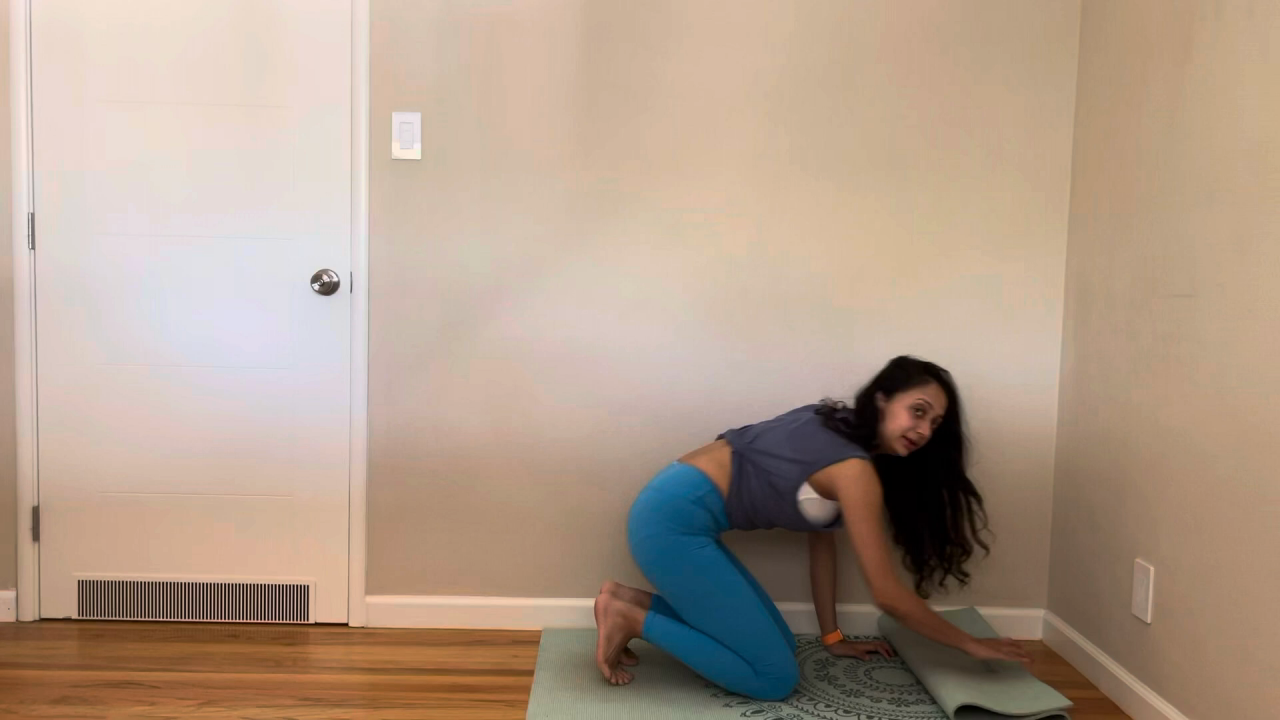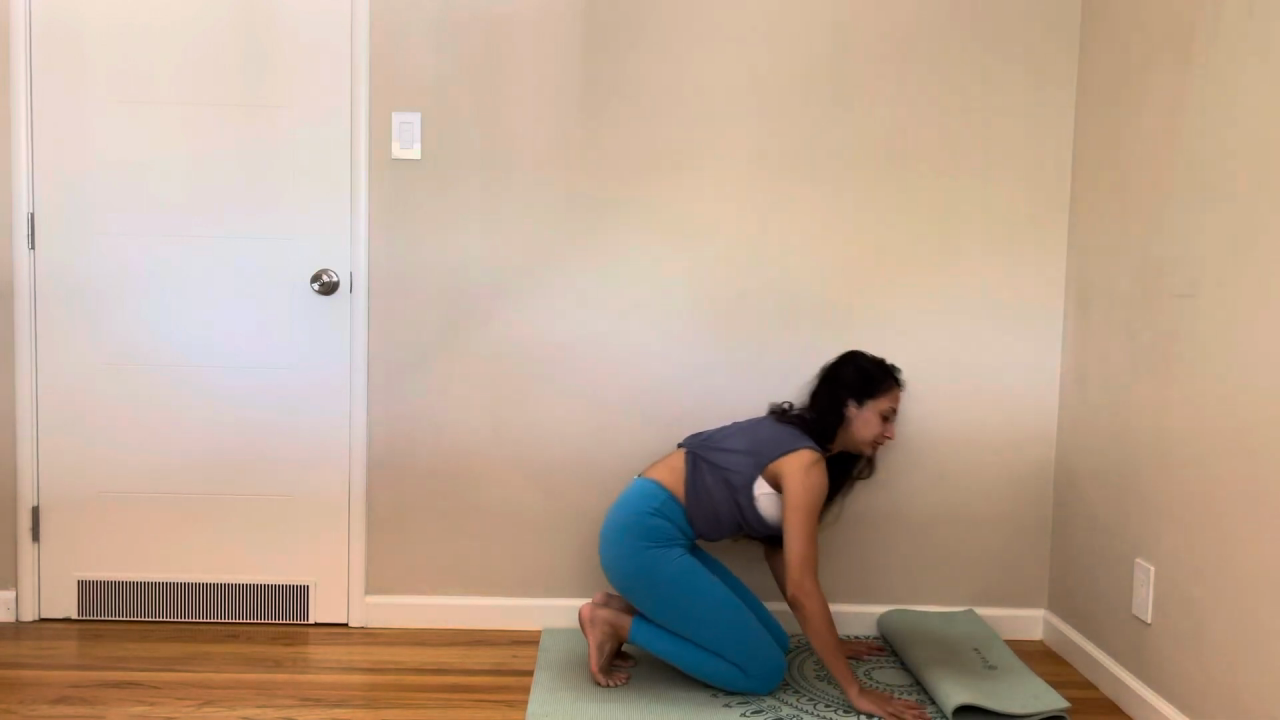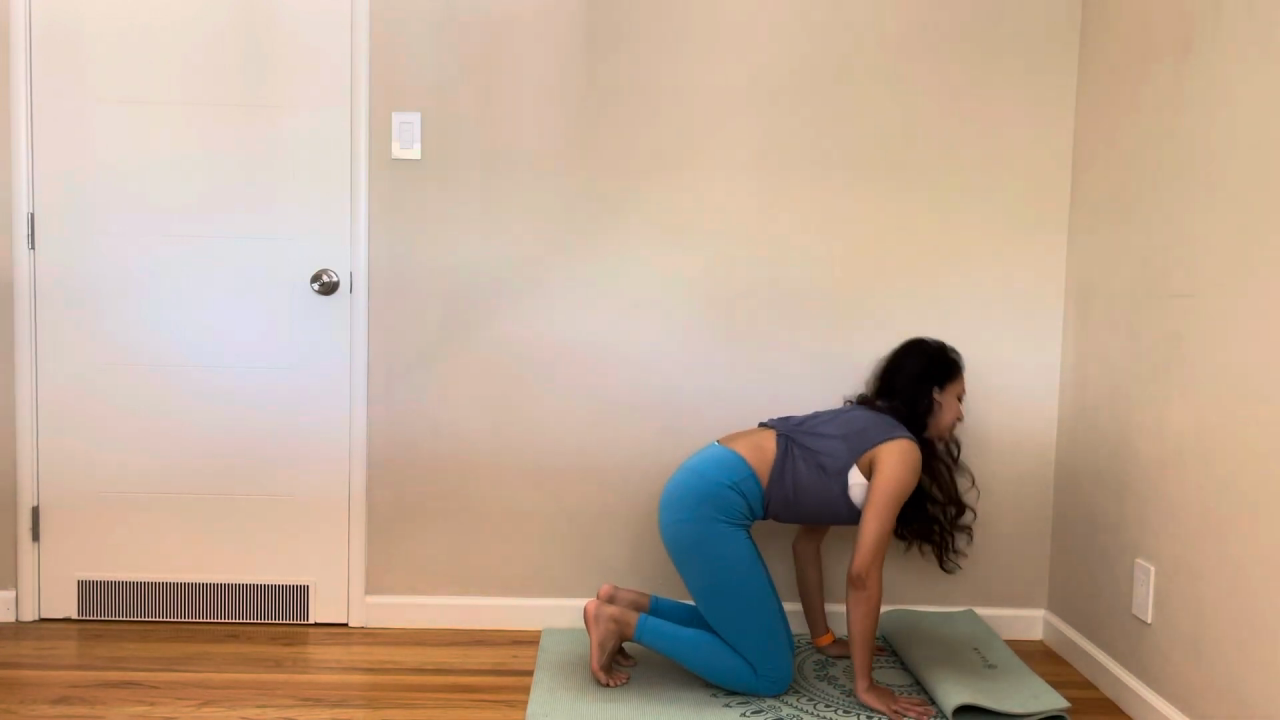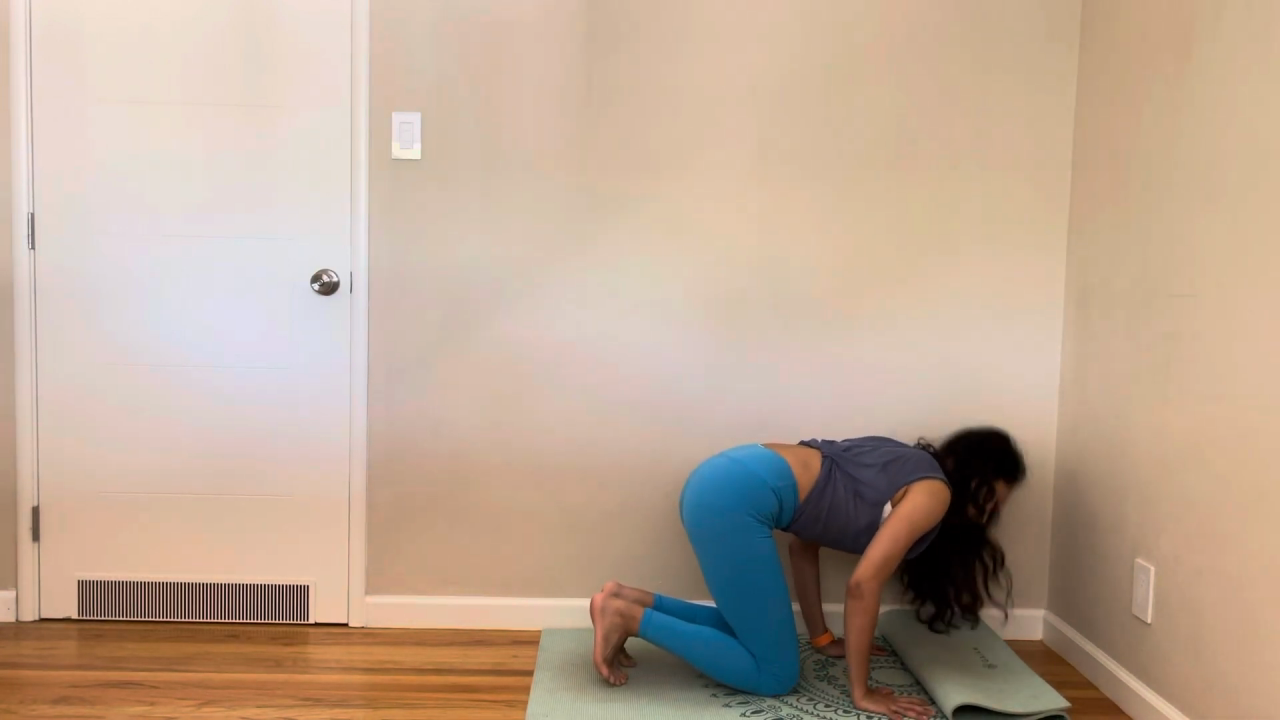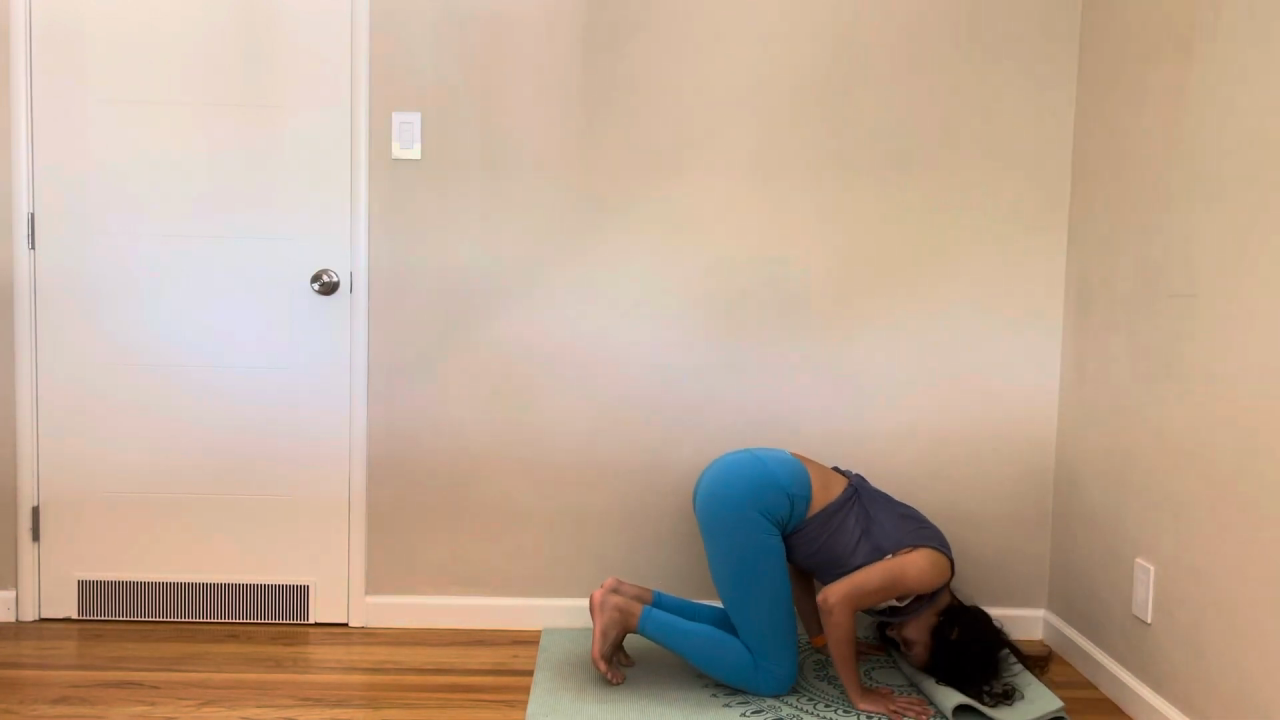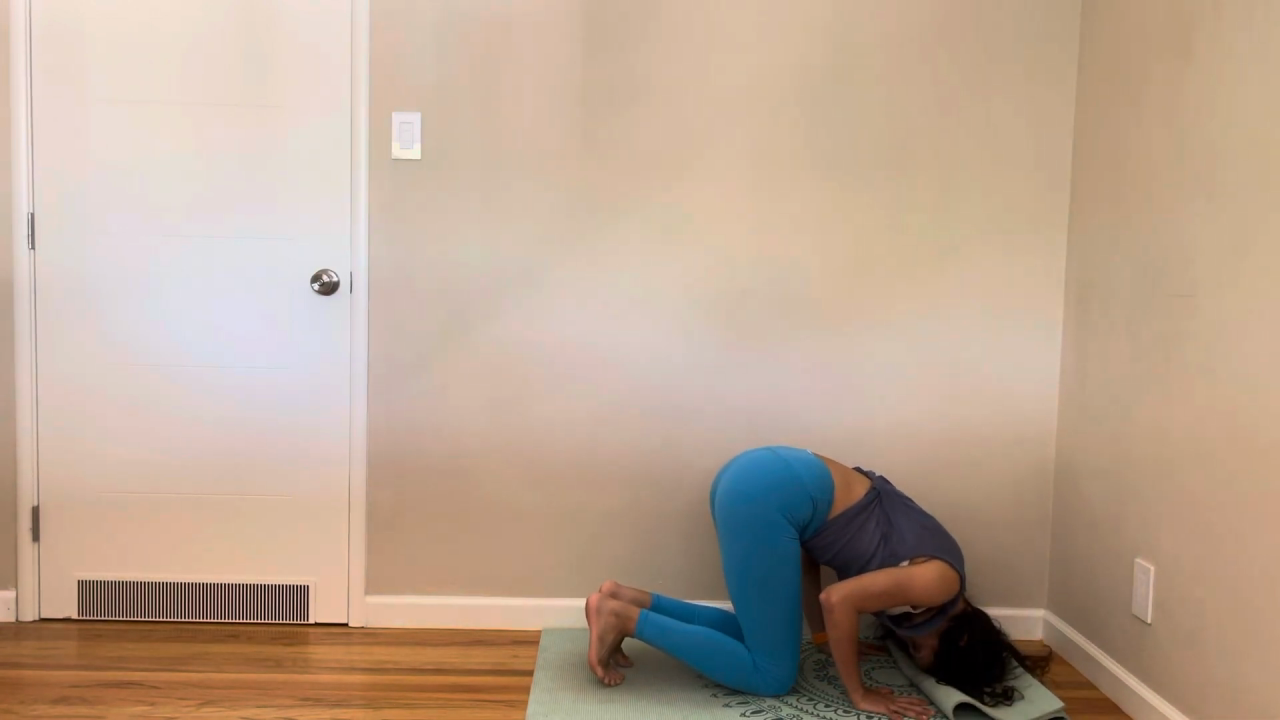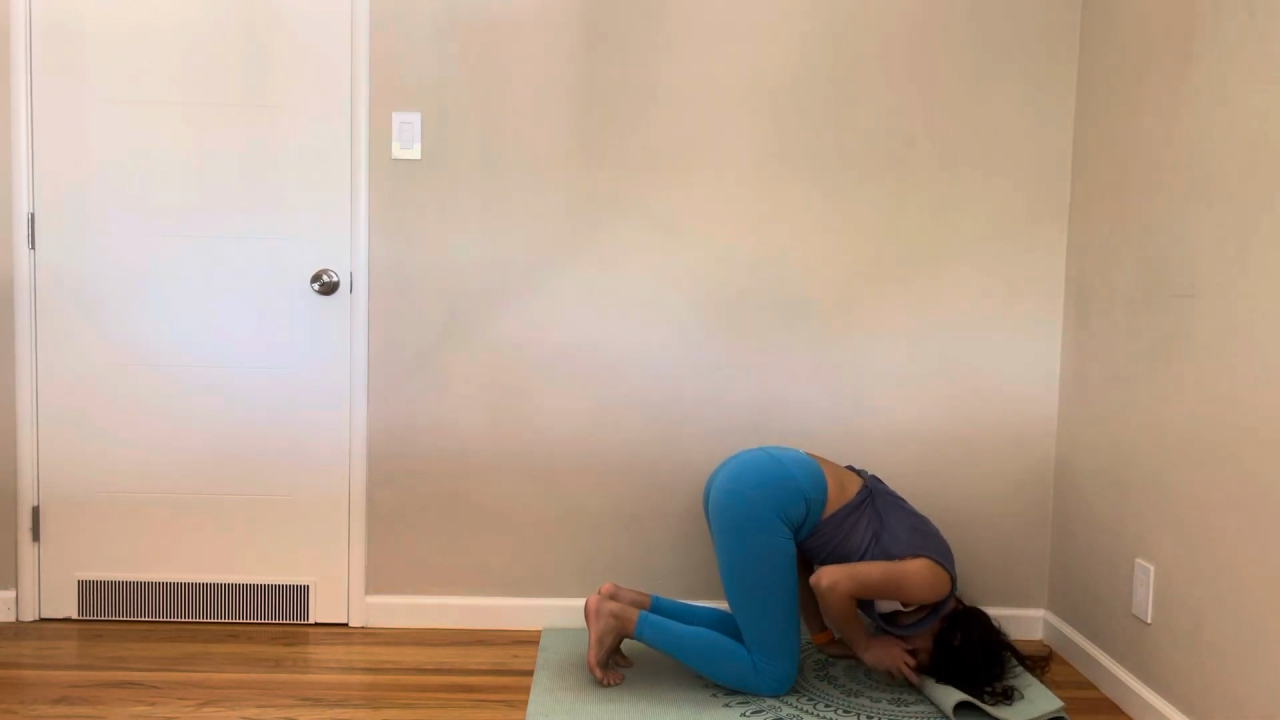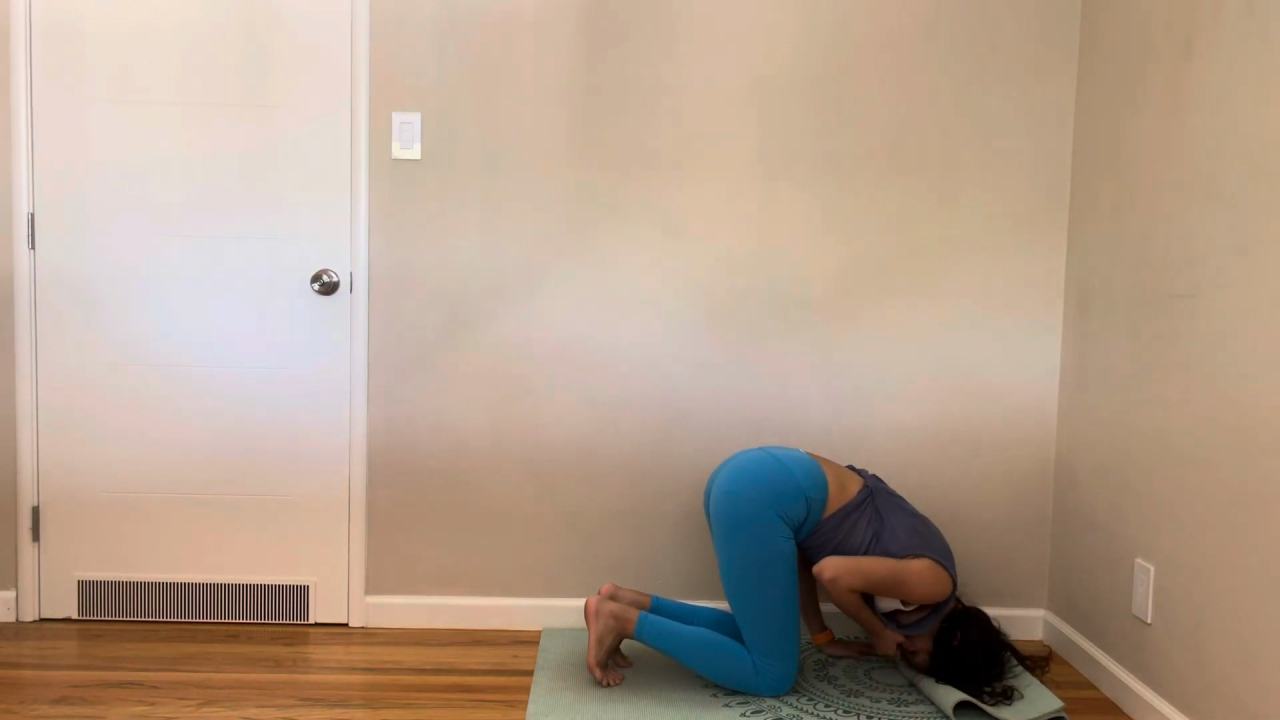
dt=0.7s
person 1, frame 1
left shoulder: (833, 427)
right shoulder: (854, 469)
left elbow: (822, 543)
right elbow: (888, 592)
left wrist: (831, 635)
right wrist: (967, 642)
left hip: (678, 515)
right hip: (673, 521)
left knee: (775, 643)
right knee: (775, 678)
left ankle: (636, 599)
right ankle: (631, 619)
person 1, frame 2
left shoulder: (788, 438)
right shoulder: (804, 463)
left elbow: (780, 549)
right elbow: (801, 590)
left wrist: (829, 643)
left hip: (661, 535)
right hip: (644, 536)
left knee: (773, 644)
right knee: (763, 671)
left ankle: (624, 607)
right ankle: (617, 625)
person 1, frame 3
left shoulder: (871, 430)
right shoulder: (903, 451)
left elbow: (807, 538)
right elbow: (863, 570)
left wrist: (823, 637)
right wrist: (864, 684)
left hip: (702, 489)
right hip: (707, 503)
left knee: (753, 635)
right knee: (769, 676)
left ankle: (627, 600)
right ankle: (621, 622)
person 1, frame 4
left shoulder: (906, 465)
right shoulder: (935, 492)
left elbow: (804, 546)
right elbow: (863, 584)
left wrist: (822, 638)
left hip: (721, 483)
right hip: (736, 500)
left knee: (754, 637)
right knee: (775, 675)
left ankle: (630, 598)
right ankle: (629, 617)
person 1, frame 5
left shoulder: (913, 552)
right shoulder: (931, 568)
left elbow: (795, 561)
right elbow: (834, 601)
left wrist: (823, 641)
left hip: (739, 479)
right hip: (748, 495)
left knee: (755, 636)
right knee: (771, 675)
left ankle: (629, 596)
right ankle: (629, 614)
person 1, frame 6
left shoulder: (927, 563)
right shoulder: (941, 581)
left elbow: (805, 552)
right elbow: (838, 599)
left wrist: (825, 638)
left hip: (756, 476)
right hip: (768, 496)
left knee: (757, 639)
right knee: (772, 676)
left ankle: (626, 599)
right ankle: (624, 618)
person 1, frame 7
left shoulder: (921, 568)
right shoulder: (932, 581)
left elbow: (806, 566)
right elbow: (829, 582)
left wrist: (825, 637)
right wrist: (864, 645)
left hip: (748, 477)
right hip: (761, 497)
left knee: (756, 637)
right knee: (773, 675)
left ankle: (626, 599)
right ankle: (624, 620)
person 1, frame 8
right shoulder: (933, 582)
left elbow: (807, 559)
right elbow: (833, 573)
left wrist: (823, 637)
right wrist: (877, 632)
left hip: (749, 477)
right hip: (762, 498)
left knee: (757, 638)
right knee: (771, 677)
left ankle: (625, 600)
right ankle: (624, 620)
